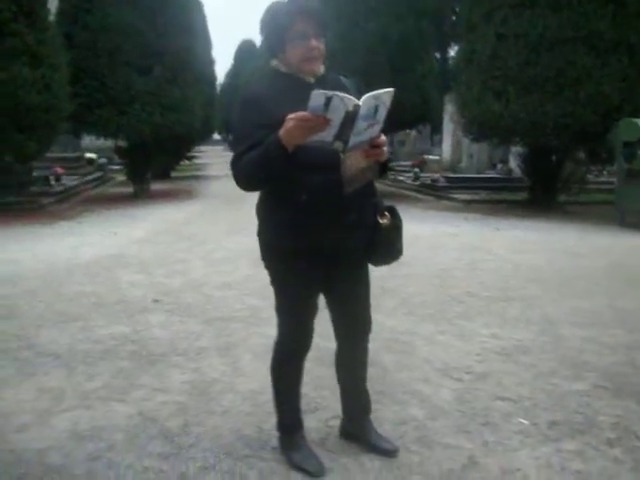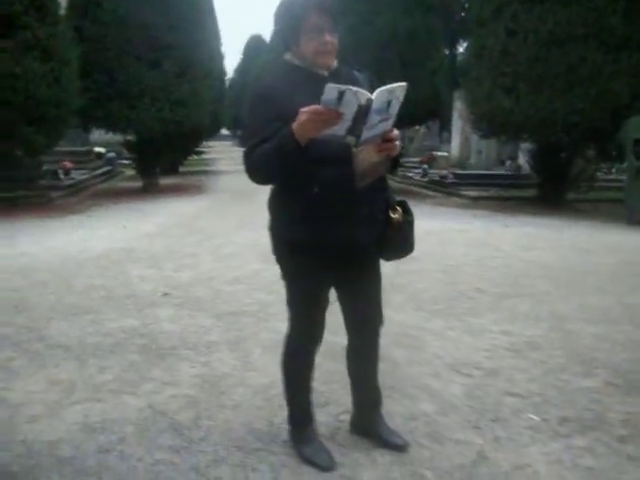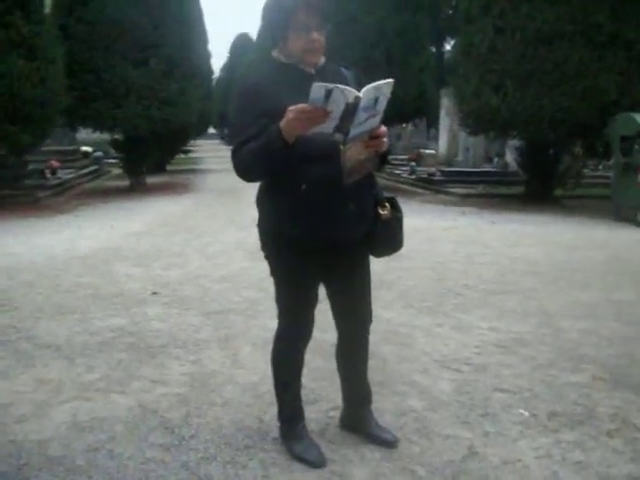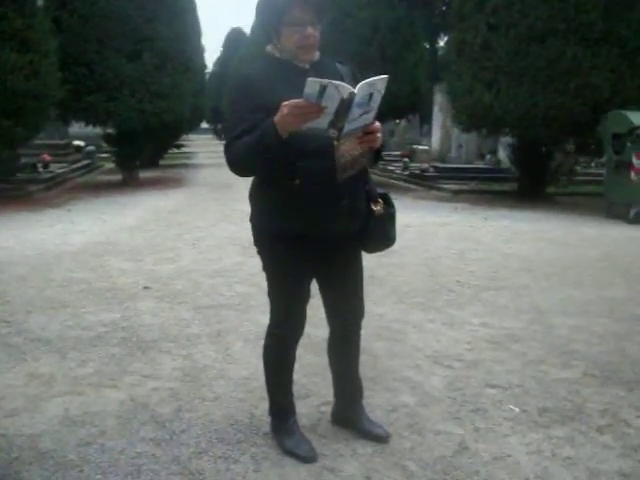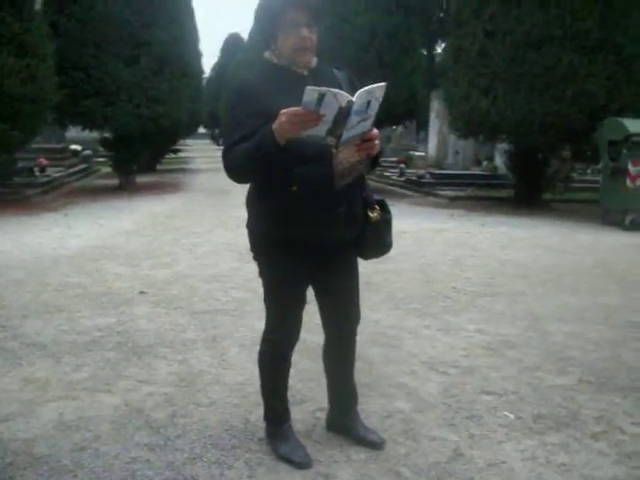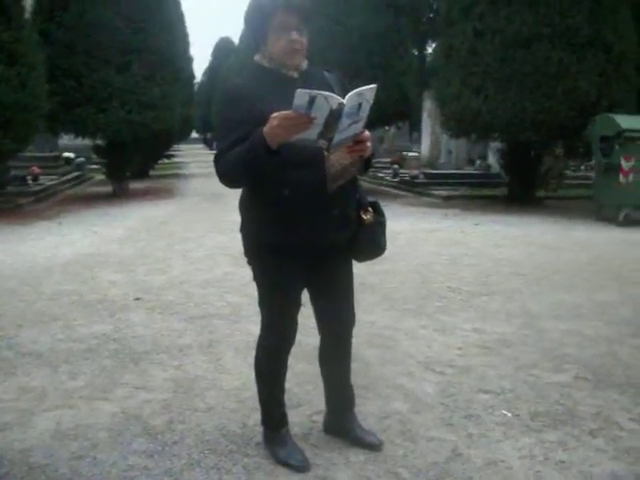
dt=0.4s
person 1, frame 1
left shoulder: (342, 87)
right shoulder: (260, 96)
left elbow: (364, 154)
right elbow: (245, 174)
left wrist: (378, 152)
right wrist: (284, 141)
left hip: (349, 236)
right hip: (294, 243)
left knee: (355, 331)
right knee: (294, 337)
left ankle: (357, 420)
right ankle: (290, 433)
person 1, frame 2
left shoulder: (354, 81)
right shoulder: (272, 88)
left elbow: (375, 146)
right elbow: (258, 167)
left wrist: (390, 146)
right wrist: (297, 135)
left hip: (360, 230)
right hip: (305, 237)
left knee: (366, 326)
right knee: (306, 331)
left ankle: (367, 414)
right ankle: (301, 428)
person 1, frame 3
left shoulder: (340, 77)
right shoulder: (259, 83)
left elbow: (363, 141)
right elbow: (246, 164)
left wrist: (378, 143)
right wrist: (284, 132)
left hip: (348, 228)
right hip: (294, 234)
left knee: (356, 324)
right knee: (295, 328)
left ankle: (357, 411)
right ankle: (292, 425)
person 1, frame 4
left shoulder: (334, 71)
right shoulder: (252, 77)
left elbow: (357, 135)
right elbow: (239, 159)
left wrist: (372, 139)
right wrist: (278, 127)
left hip: (341, 223)
right hip: (286, 229)
left knee: (348, 319)
right knee: (287, 324)
left ankle: (348, 406)
right ankle: (283, 420)
person 1, frame 5
left shoulder: (333, 79)
right shoulder: (251, 84)
left elbow: (354, 146)
right elbow: (237, 165)
left wrist: (369, 146)
right wrist: (277, 135)
left hip: (338, 230)
right hip: (283, 236)
left knee: (344, 325)
right knee: (282, 330)
left ankle: (343, 413)
right ankle: (277, 426)
person 1, frame 6
left shoulder: (323, 81)
right shoulder: (241, 89)
left elbow: (347, 150)
right elbow: (228, 170)
left wrist: (361, 149)
right wrist: (268, 139)
left hip: (331, 233)
right hip: (276, 240)
left knee: (339, 328)
right knee: (278, 334)
left ankle: (341, 415)
right ankle: (275, 430)
